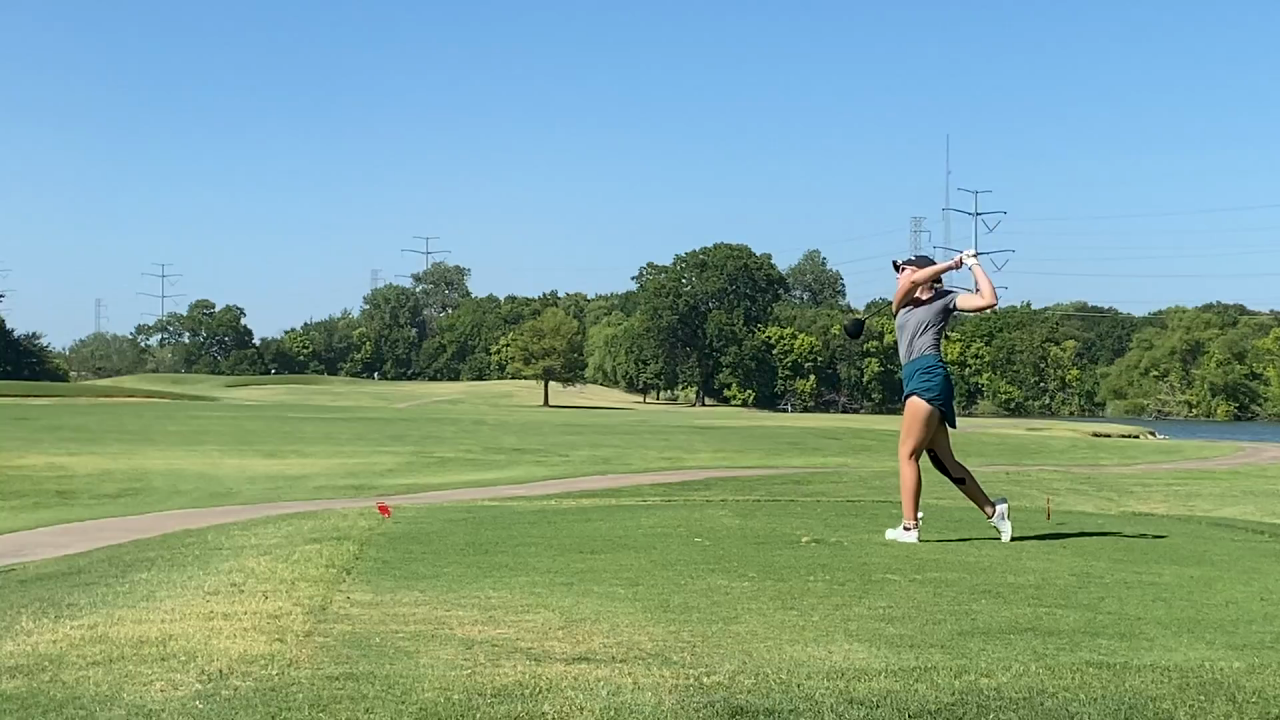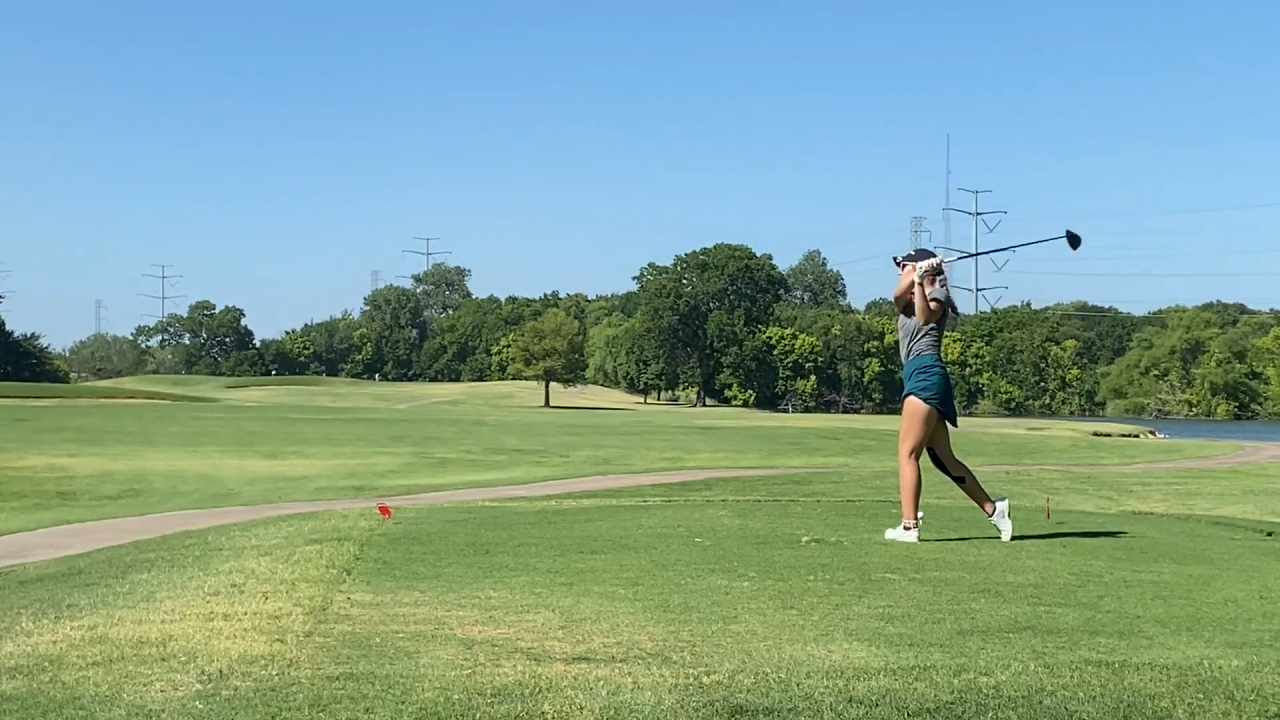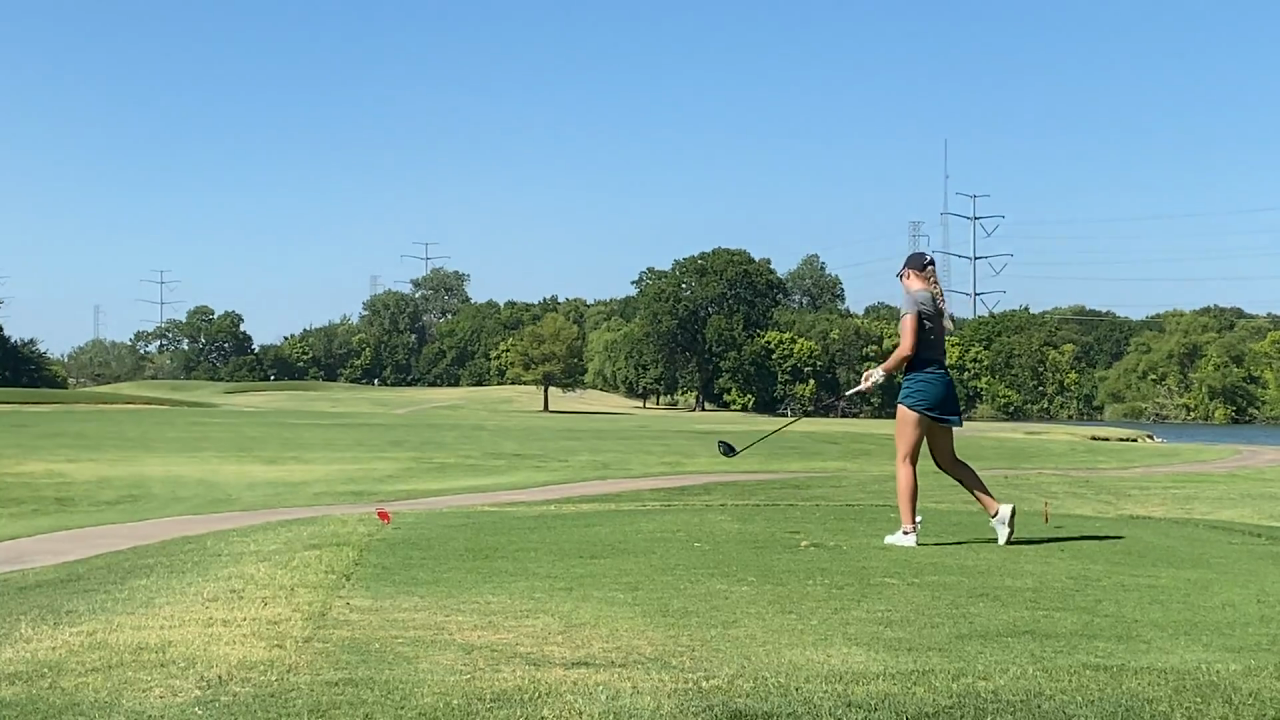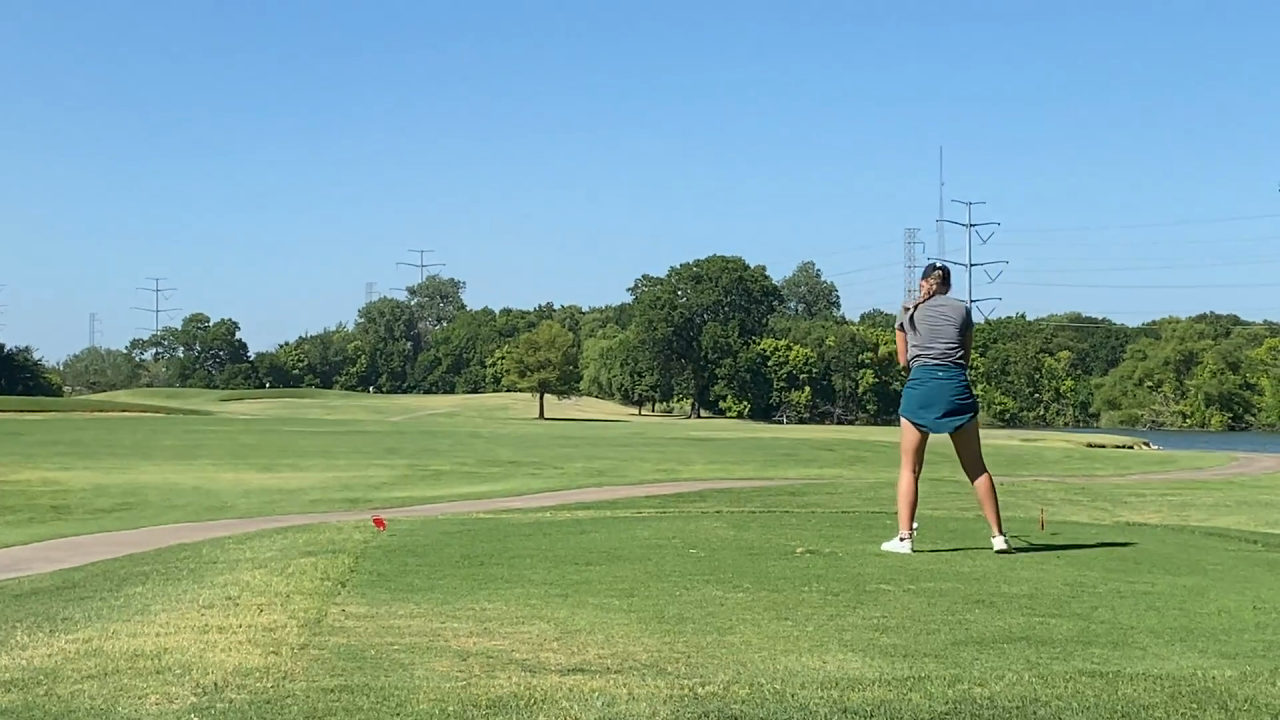
dt=0.4s
person 1, frame 1
left shoulder: (944, 298)
right shoulder: (901, 303)
left elbow: (989, 300)
right elbow: (913, 282)
left wrist: (974, 265)
right wrist: (953, 263)
left hip: (928, 377)
right hip: (915, 380)
left knee: (907, 454)
right knee: (943, 460)
left ankle: (909, 527)
right ankle: (993, 511)
person 1, frame 2
left shoulder: (938, 296)
right shoulder: (910, 294)
left elbow: (921, 318)
right elbow: (902, 302)
left wrist: (921, 280)
right wrist: (907, 286)
left hip: (926, 377)
right hip: (919, 378)
left knee: (907, 453)
right knee: (943, 457)
left ankle: (909, 526)
right ankle: (994, 509)
person 1, frame 3
left shoulder: (912, 300)
right shoulder: (934, 301)
left elbow: (907, 349)
left wrist: (882, 371)
right wrist: (879, 371)
left hip: (919, 384)
right hip: (941, 383)
left knee: (905, 460)
right knee: (947, 459)
left ankle: (907, 531)
right ankle: (997, 509)
person 1, frame 4
left shoulder: (907, 311)
right shoulder: (962, 310)
right elbow: (966, 353)
left hip: (920, 387)
right hip: (957, 387)
left knee: (909, 468)
right knee: (975, 467)
left ankle: (904, 537)
right ankle: (998, 536)
